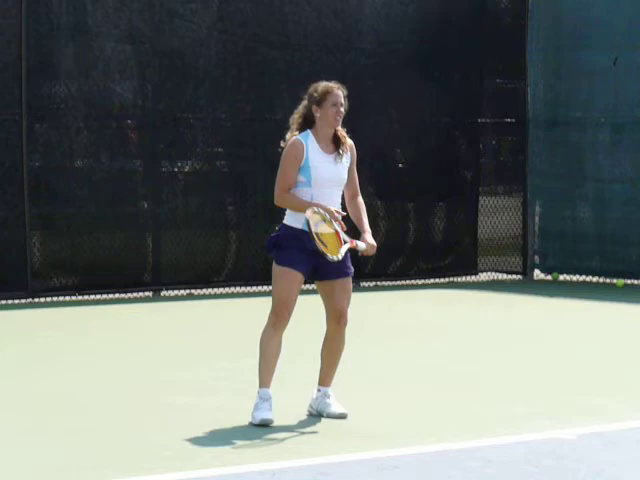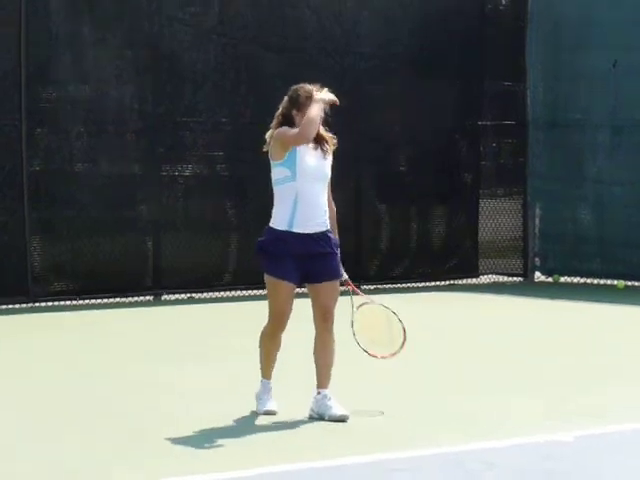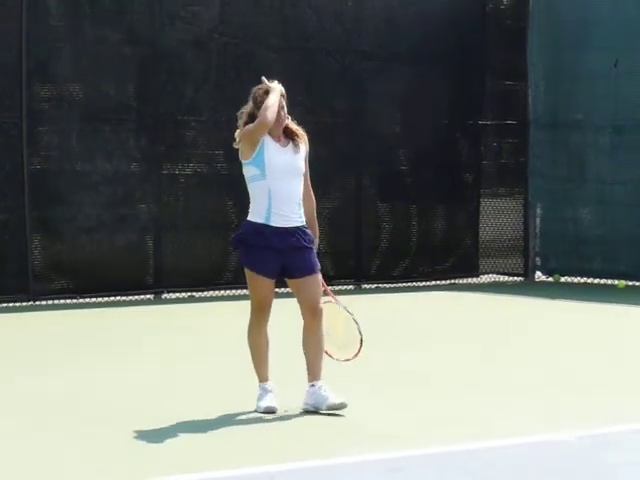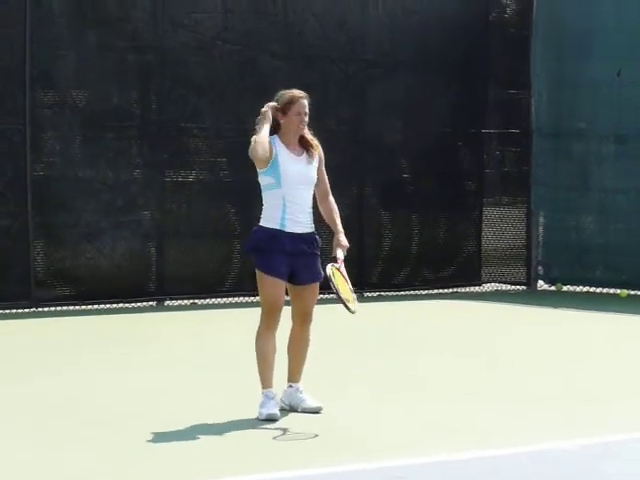
dt=0.5s
person 1, frame 1
left shoulder: (347, 148)
right shoulder: (297, 144)
left elbow: (354, 197)
right elbow: (281, 196)
left wrist: (365, 232)
right wrist: (317, 207)
right hip: (295, 240)
left knee: (339, 319)
right knee: (279, 316)
left ankle: (322, 395)
right ankle: (264, 397)
person 1, frame 2
left shoulder: (326, 146)
right shoulder: (280, 138)
right elbow: (305, 135)
left wrist: (335, 238)
right wrist: (317, 100)
left hip: (321, 241)
right hip: (284, 241)
left knee: (326, 320)
right knee: (277, 321)
left ankle: (322, 397)
right ankle: (266, 386)
person 1, frame 3
left shoulder: (300, 141)
right shoulder: (250, 139)
right elbow: (265, 122)
left wrist: (313, 233)
right wrist: (272, 90)
left hip: (297, 236)
right hip: (262, 236)
left knee: (313, 312)
right knee: (261, 313)
left ankle: (316, 390)
right ankle: (265, 389)
person 1, frame 4
left shoulder: (314, 151)
right shoulder: (270, 148)
left elbow: (325, 197)
right elbow: (258, 155)
left wrist: (339, 232)
right wrist: (264, 120)
left hip: (306, 241)
right hip: (273, 240)
left knee: (304, 319)
right knee: (270, 317)
left ankle: (293, 390)
right ankle: (268, 396)
